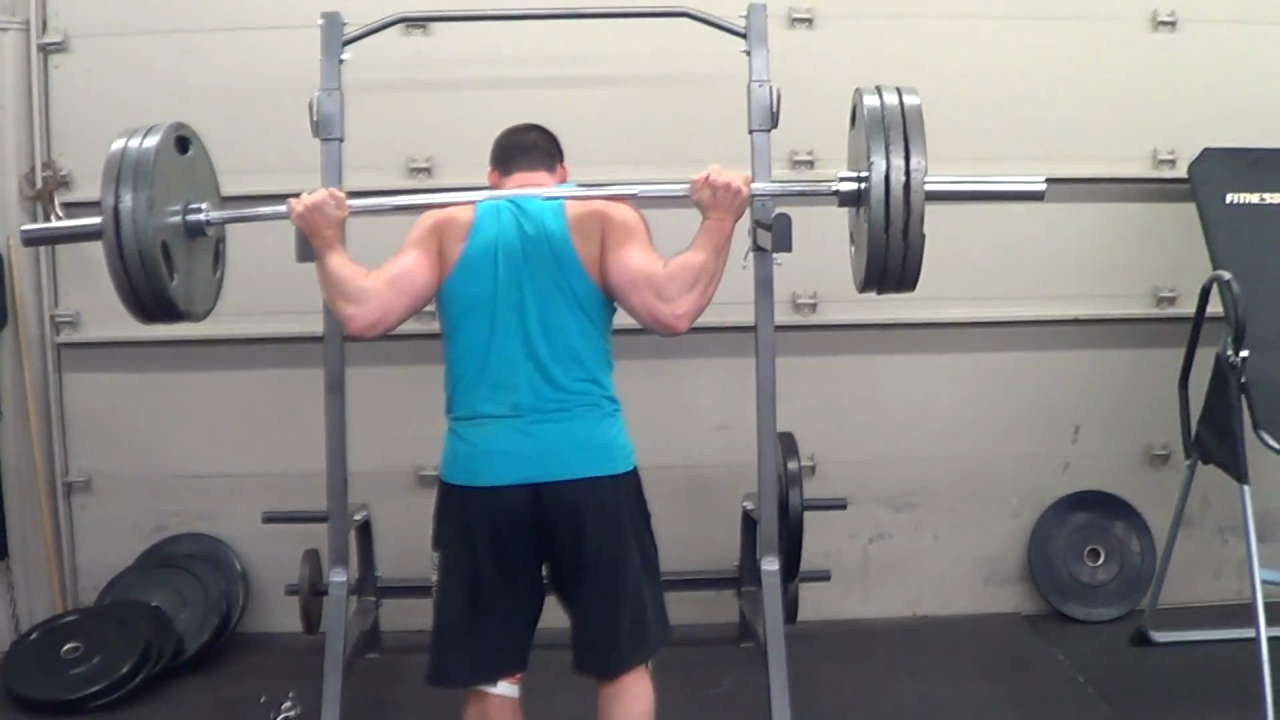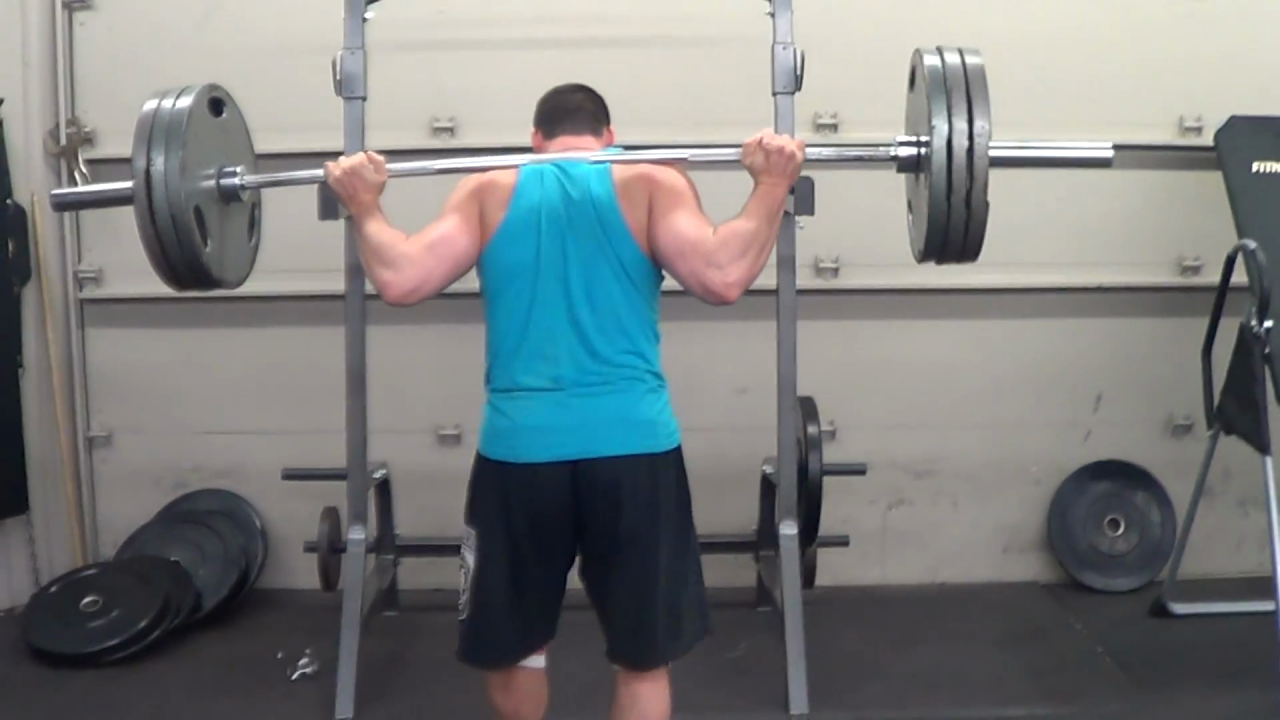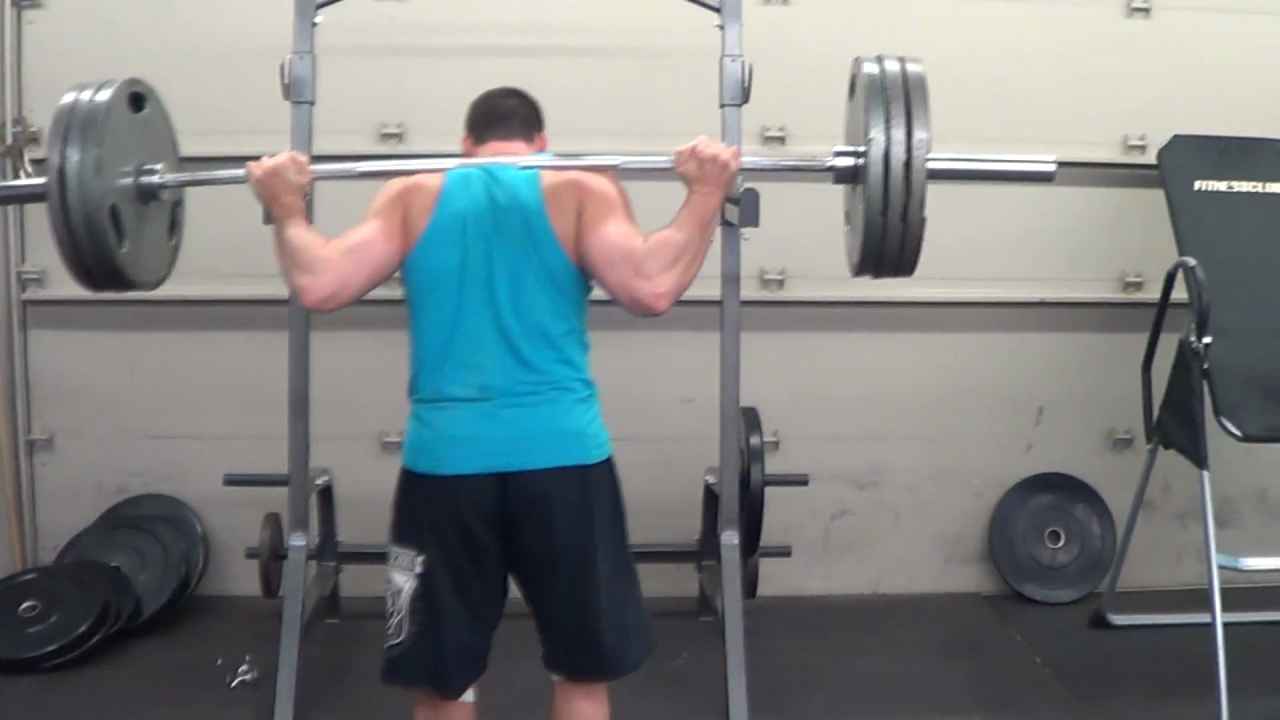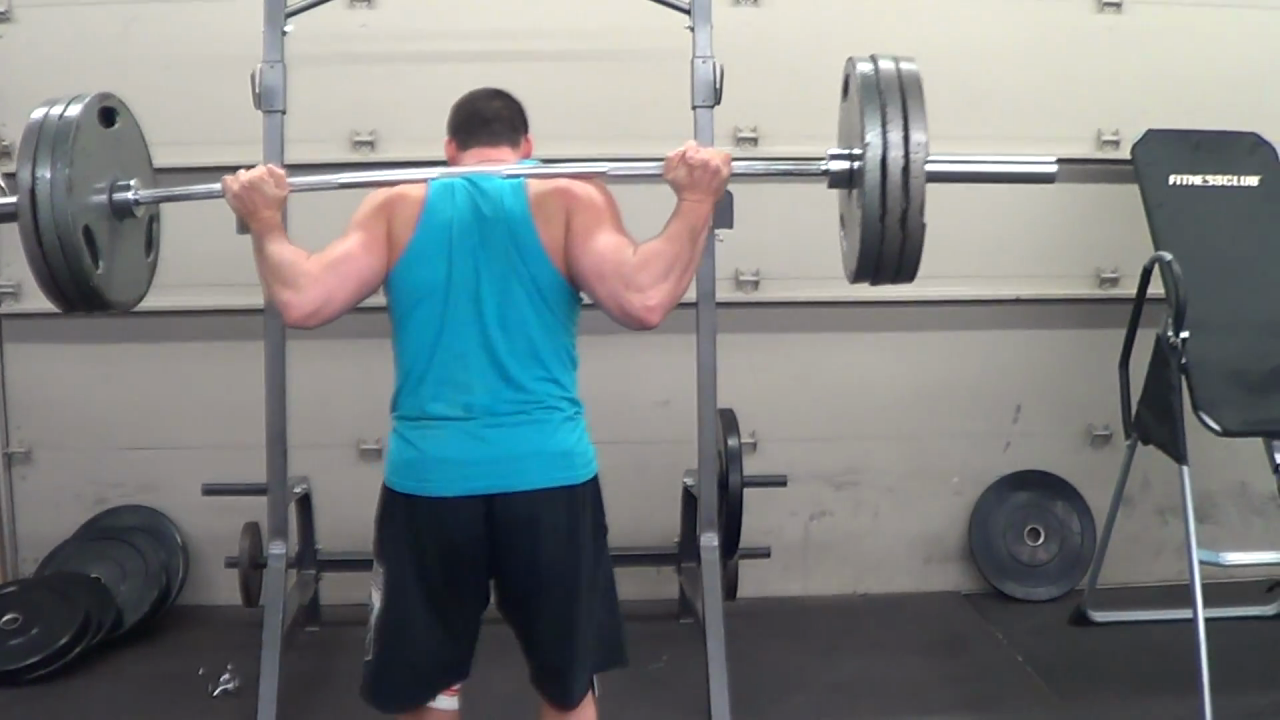
dt=0.5s
person 1, frame 1
left shoulder: (446, 228)
right shoulder: (604, 219)
left elbow: (363, 314)
right elbow: (672, 310)
left wrist: (327, 240)
right wrist: (719, 221)
left hip: (482, 475)
right hip: (591, 470)
right knee: (623, 660)
person 1, frame 2
left shoulder: (488, 191)
right shoulder: (651, 184)
left elbow: (401, 281)
right elbow: (723, 278)
left wrist: (364, 204)
right wrist: (772, 184)
left hip: (519, 448)
right hip: (633, 446)
left knee: (512, 643)
right knee: (644, 654)
person 1, frame 3
left shoulder: (412, 197)
right shoulder: (582, 191)
left elbow: (319, 286)
right elbow: (653, 289)
left wrist: (286, 206)
right wrist: (705, 195)
left hip: (445, 463)
right hip: (563, 457)
right knee: (585, 665)
person 1, frame 4
left shoulder: (395, 207)
right shoulder: (570, 200)
left elbow: (303, 302)
right elbow: (644, 302)
left wrist: (264, 220)
right wrist: (697, 201)
left hip: (428, 480)
right hip: (548, 477)
